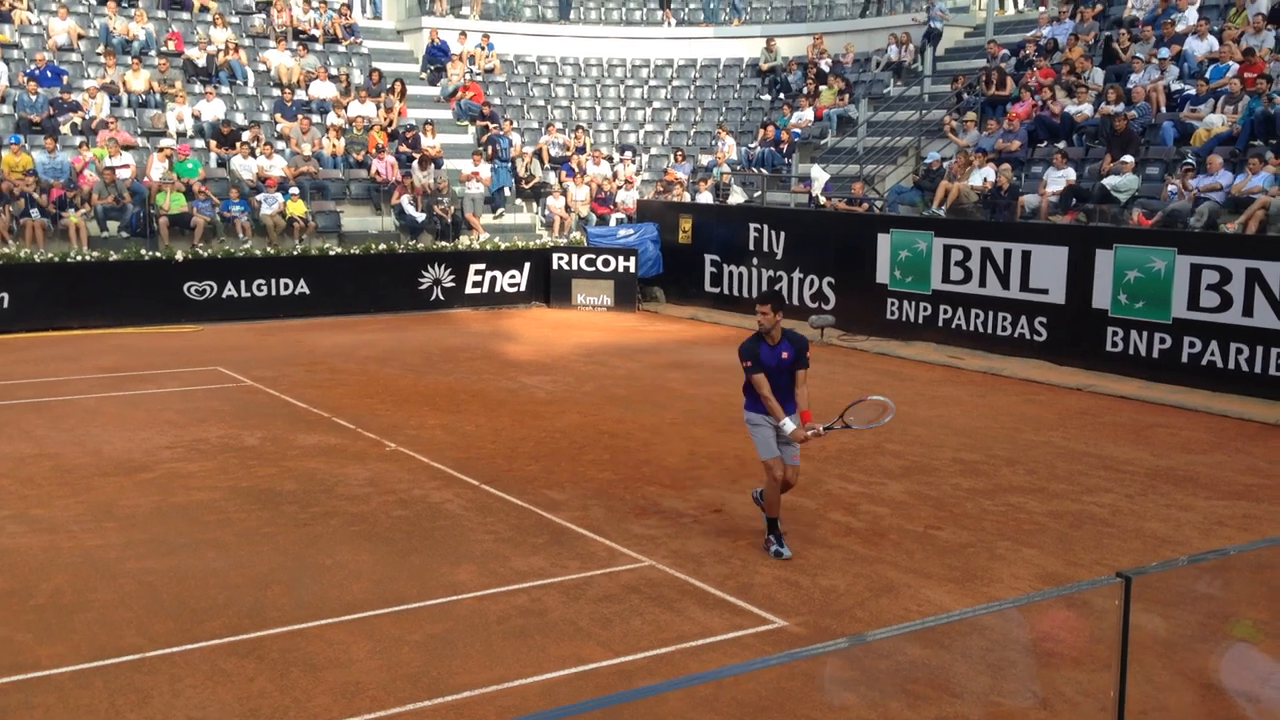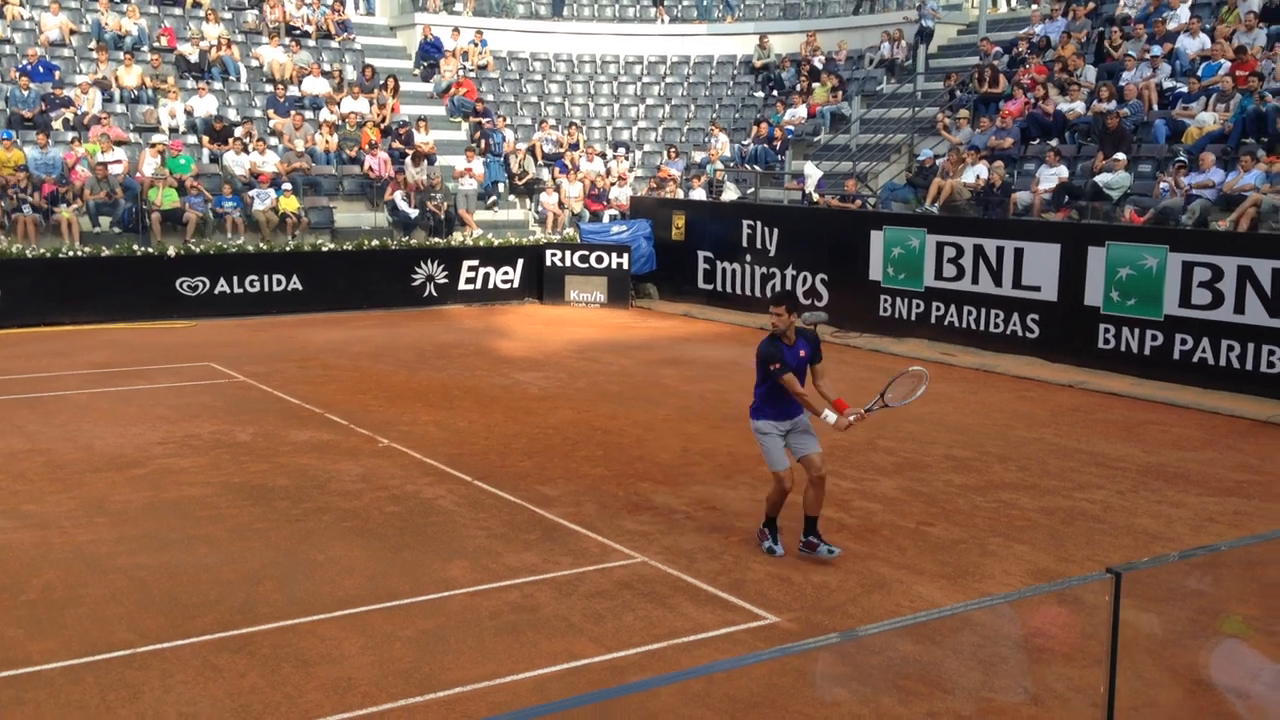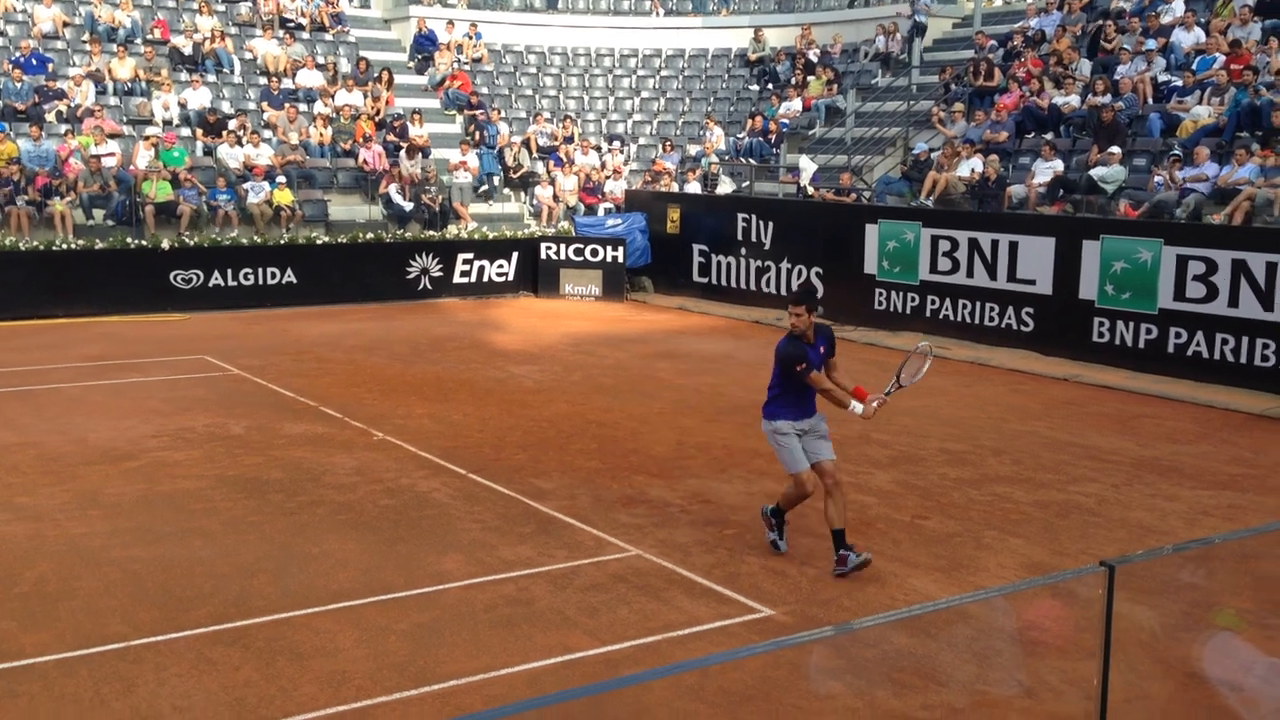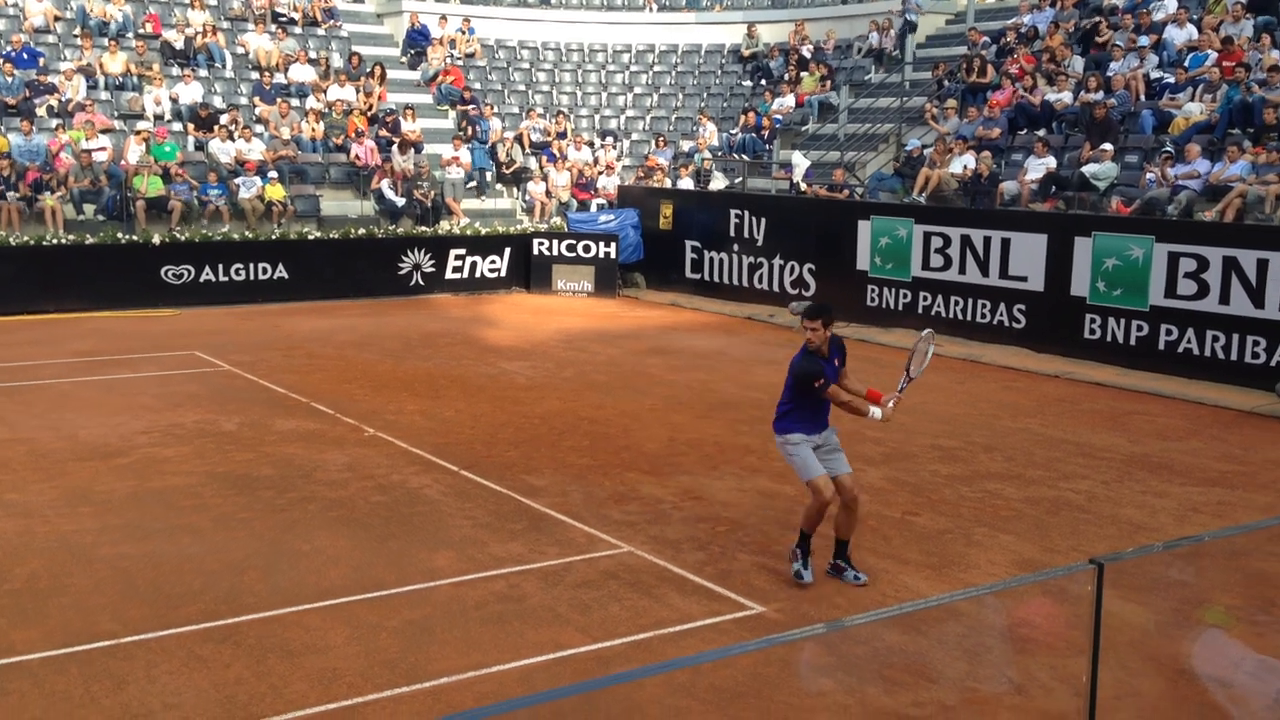
dt=0.1s
person 1, frame 1
left shoulder: (799, 342)
right shoulder: (749, 348)
left elbow: (800, 387)
right elbow: (764, 393)
left wrist: (804, 421)
right wrist: (789, 426)
left hip: (789, 415)
right hip: (759, 415)
left knee: (790, 480)
right knee: (776, 476)
left ankle: (764, 496)
right ankle: (772, 534)
person 1, frame 2
left shoulder: (810, 338)
right shoulder: (768, 350)
left elbow: (819, 380)
right elbow: (798, 392)
left wrist: (844, 409)
right wrist: (832, 420)
left hip: (797, 417)
right hip: (767, 420)
left knee: (818, 472)
right knee: (785, 484)
left ankle: (811, 537)
right ankle: (768, 530)
person 1, frame 3
left shoulder: (825, 334)
right shoulder: (788, 349)
left elbow: (833, 373)
right elbow: (824, 388)
left wrist: (864, 394)
right wrist: (858, 408)
left hip: (810, 419)
right hip: (780, 422)
left knee: (832, 479)
right knee: (805, 486)
left ankle: (842, 552)
right ankle: (774, 514)
person 1, frame 4
left shoulder: (837, 345)
right shoulder: (805, 366)
left elbow: (844, 380)
right elbow: (843, 401)
left wrist: (878, 397)
right wrist: (876, 414)
left hip: (822, 432)
right hip: (793, 435)
left knee: (850, 496)
right knee: (825, 494)
left ankle: (840, 561)
right ankle: (802, 549)
